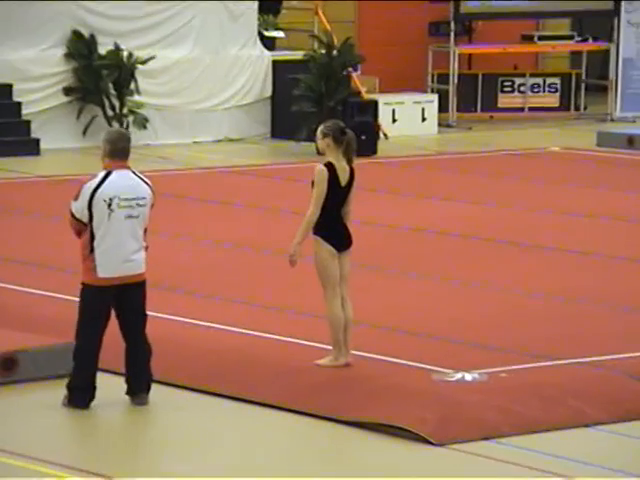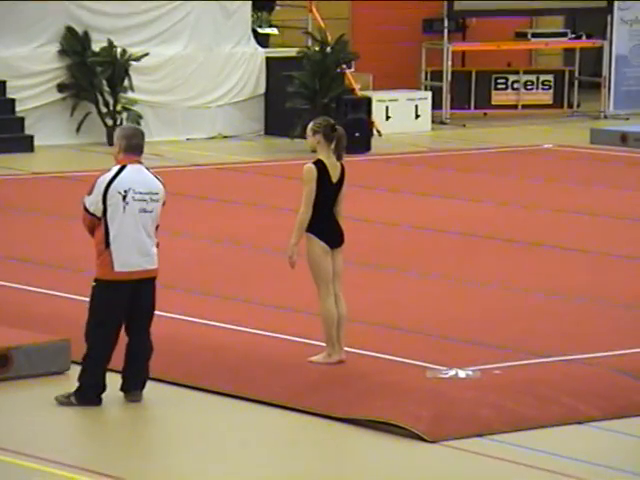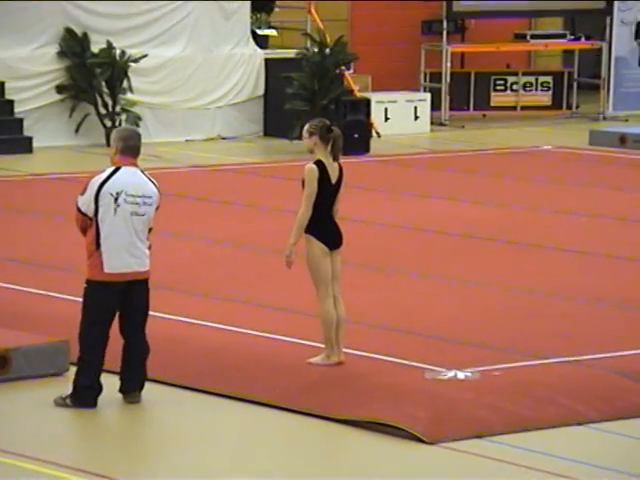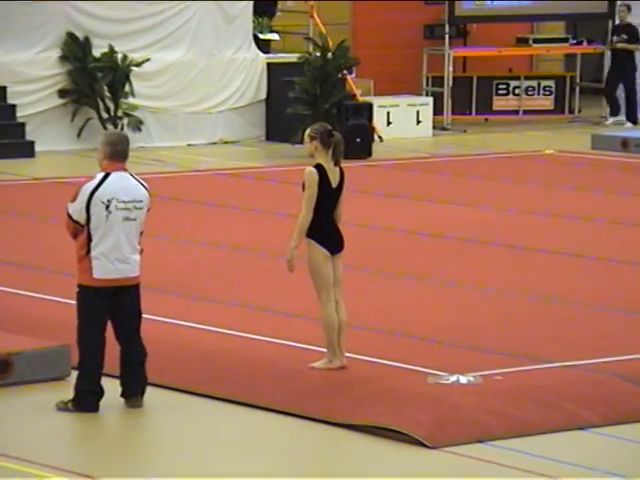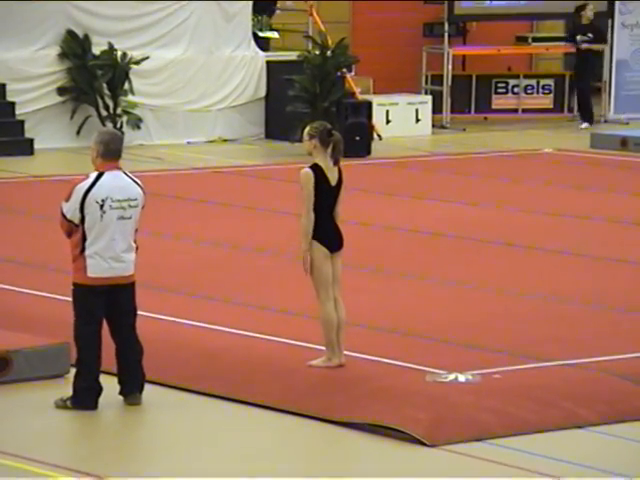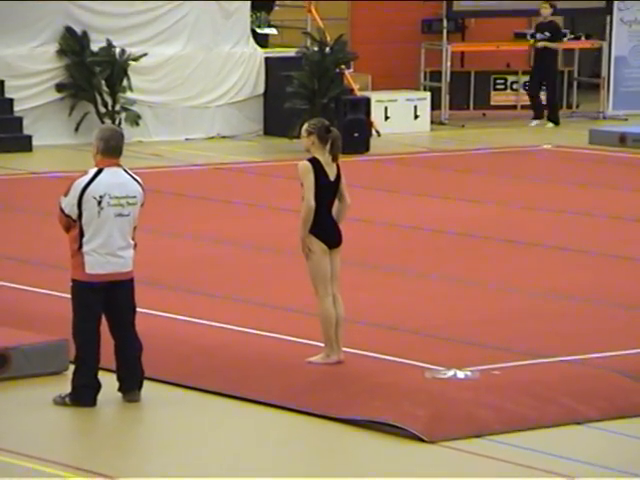
dt=0.5s
person 1, frame 1
left shoulder: (95, 187)
right shoulder: (145, 187)
left elbow: (77, 226)
left hip: (101, 274)
right hip: (135, 272)
left knee: (88, 337)
right knee: (136, 334)
left ankle: (79, 395)
right ankle: (139, 390)
person 1, frame 2
left shoulder: (108, 181)
right shoulder: (157, 184)
left elbow: (89, 221)
left hip: (114, 270)
right hip: (146, 268)
left knee: (101, 332)
right knee: (140, 331)
left ankle: (88, 392)
right ankle: (134, 387)
person 1, frame 3
left shoulder: (102, 182)
right shoulder: (151, 187)
left elbow: (81, 221)
left hip: (105, 270)
right hip: (138, 269)
left knee: (93, 334)
right knee: (135, 332)
left ankle: (84, 394)
right ankle: (132, 388)
person 1, frame 4
left shoulder: (92, 188)
right shoulder: (142, 190)
left elbow: (72, 227)
left hip: (96, 275)
right hip: (129, 274)
left knee: (91, 338)
right knee: (130, 335)
left ankle: (86, 399)
right ankle: (134, 392)
person 1, frame 5
left shoulder: (86, 188)
right shoulder: (136, 187)
left elbow: (67, 226)
left hip: (91, 274)
right hip: (124, 272)
left knee: (88, 336)
right knee: (126, 332)
left ankle: (85, 396)
right ankle: (133, 389)
person 1, frame 6
left shoulder: (84, 184)
right shoulder: (135, 185)
left elbow: (65, 221)
left hip: (89, 270)
right hip: (123, 269)
left knee: (86, 333)
right knee: (125, 329)
left ankle: (83, 393)
right ankle: (131, 386)
person 2, frame 1
left shoulder: (323, 170)
right shoulder: (349, 169)
left elbow: (314, 211)
left wrist: (297, 242)
left hip: (326, 237)
right hip: (344, 235)
left knee: (332, 297)
right knee: (343, 295)
left ankle: (338, 355)
right ankle: (345, 352)
person 2, frame 2
left shoulder: (312, 169)
right shoulder: (339, 166)
left elbow: (306, 210)
left wrist: (293, 243)
left hip: (318, 234)
right hip: (336, 232)
left knee: (325, 294)
right knee: (337, 292)
left ankle: (331, 351)
right ankle: (339, 348)
person 2, frame 3
left shoulder: (312, 169)
right shoulder: (337, 167)
left elbow: (306, 210)
left wrist: (292, 242)
left hip: (318, 235)
right hip: (334, 232)
left knee: (324, 295)
right knee: (335, 294)
left ankle: (330, 353)
right ankle: (338, 350)
person 2, frame 4
left shoulder: (312, 173)
right shoulder: (339, 171)
left elbow: (307, 214)
left wrist: (293, 246)
left hip: (319, 240)
right hip: (336, 237)
left knee: (326, 300)
right knee: (337, 298)
left ankle: (332, 357)
right ankle: (340, 354)
person 2, frame 5
left shoulder: (309, 173)
right shoulder: (337, 169)
left elbow: (308, 214)
right elbow: (336, 210)
left wrist: (305, 248)
left hip: (320, 238)
right hip: (336, 236)
left knee: (325, 298)
right knee: (335, 296)
left ankle: (331, 355)
right ankle: (338, 352)
person 2, frame 6
left shoulder: (307, 166)
right shoulder: (334, 165)
left elbow: (309, 205)
right elbow: (344, 201)
left wrist: (303, 235)
right wrist: (334, 226)
left hip: (318, 234)
right hip: (334, 232)
left knee: (323, 295)
right knee: (334, 293)
left ankle: (330, 352)
right ankle: (337, 349)
